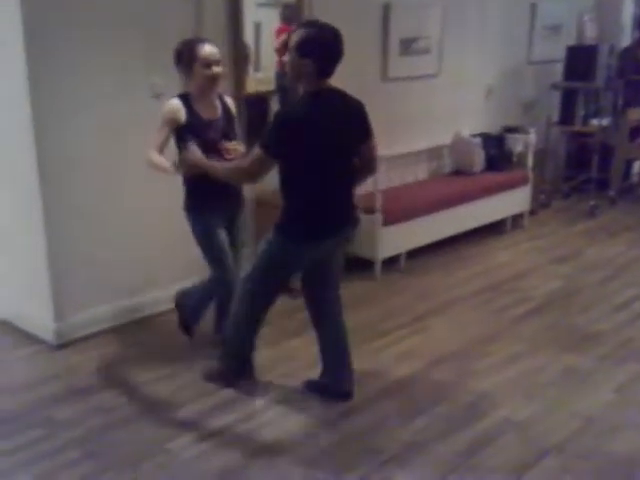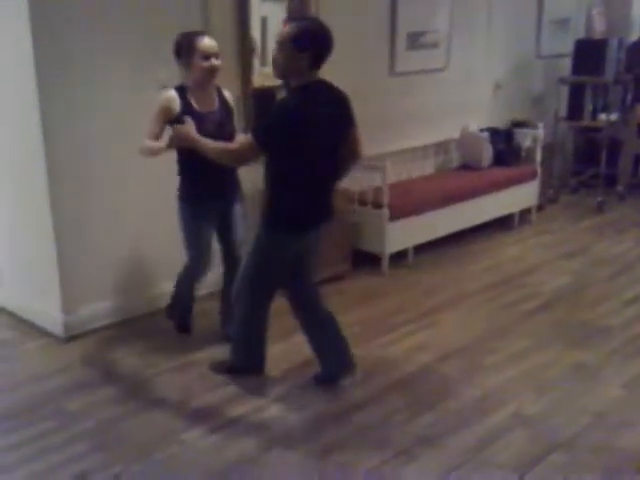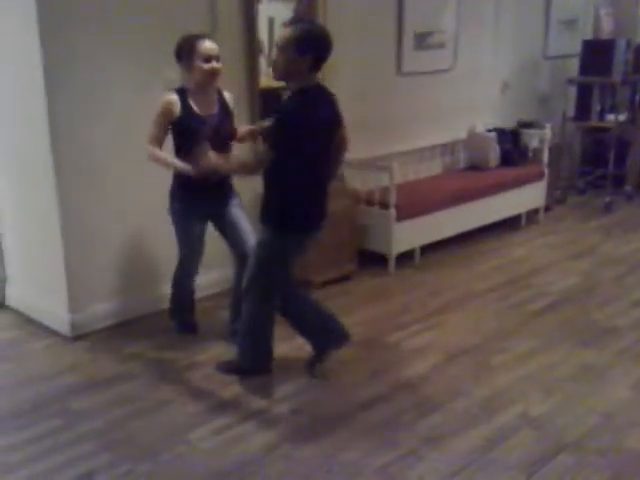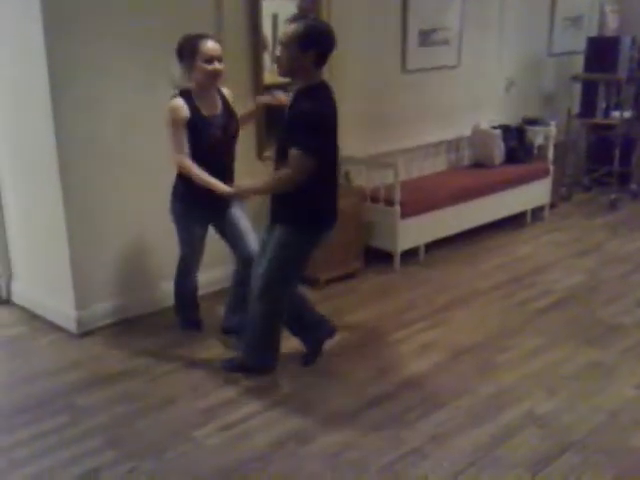
dt=0.3s
person 1, frame 1
left shoulder: (294, 117)
right shoulder: (352, 108)
left elbow: (249, 173)
right elbow: (368, 164)
left wrist: (201, 162)
left hip: (301, 229)
right hip: (341, 223)
left knee: (254, 294)
right knee: (324, 299)
left ankle: (234, 366)
right ankle: (338, 380)
person 1, frame 2
left shoulder: (290, 110)
right shoulder: (336, 99)
left elbow: (238, 155)
right elbow: (352, 153)
left wrist: (193, 139)
left hip: (286, 219)
right hip: (315, 213)
left knee: (252, 290)
right knee: (301, 287)
left ankle: (246, 360)
right ankle: (336, 361)
person 1, frame 3
left shoulder: (296, 111)
right shoulder: (322, 100)
left elbow: (256, 163)
right elbow: (341, 147)
left wrist: (215, 163)
left hip: (288, 217)
right hip: (303, 210)
left knee: (258, 288)
right knee: (275, 283)
left ankle: (253, 359)
right ankle: (325, 333)
person 1, frame 4
left shoulder: (310, 109)
right shoulder: (311, 97)
left elbow: (295, 174)
left wrist: (249, 189)
left hip: (304, 216)
right hip: (292, 212)
left knee: (268, 287)
right knee: (271, 280)
left ankle: (257, 358)
right ankle: (315, 331)
person 2, frame 1
left shoulder: (227, 104)
right shoulder: (177, 109)
right elbow: (152, 155)
left wrist: (239, 152)
right wrist: (174, 167)
left hip: (232, 200)
right hip: (202, 206)
left knee: (229, 273)
right knee: (225, 275)
left ankle: (225, 332)
right ankle: (187, 305)
person 2, frame 2
left shoulder: (225, 96)
right shoulder: (172, 99)
right elbow: (146, 146)
right wrist: (168, 143)
left hip: (230, 193)
right hip: (195, 198)
left knee: (235, 261)
right knee: (199, 264)
left ankle: (232, 326)
right ankle: (178, 311)
person 2, frame 3
left shoulder: (226, 98)
right shoulder: (172, 102)
right elbow: (153, 149)
right wrist: (184, 166)
left hip: (224, 194)
right hip: (188, 199)
left knee: (250, 252)
right knee: (190, 262)
left ankle: (240, 321)
right ankle: (182, 317)
person 2, frame 4
left shoulder: (225, 95)
right shoulder: (179, 106)
right elbow: (182, 160)
left wrist: (257, 108)
right wrist: (218, 186)
left hip: (226, 197)
right hip: (191, 200)
left knee: (251, 254)
right knee: (191, 261)
left ankle: (235, 320)
right ankle: (187, 313)
